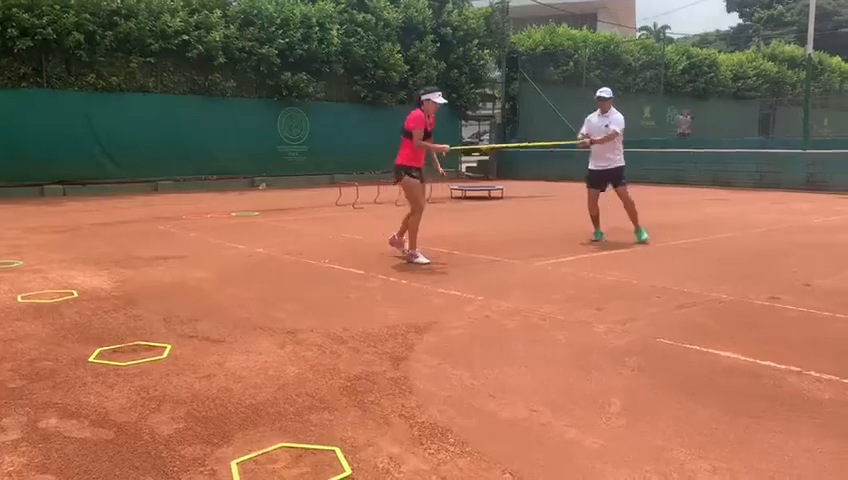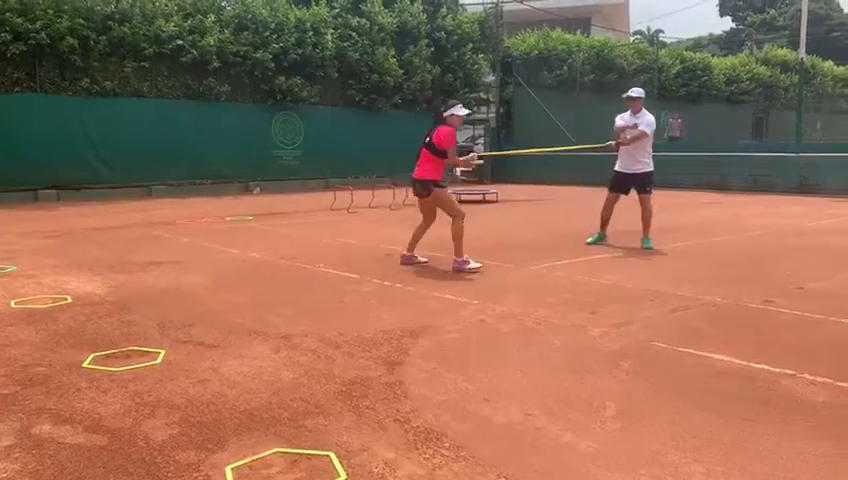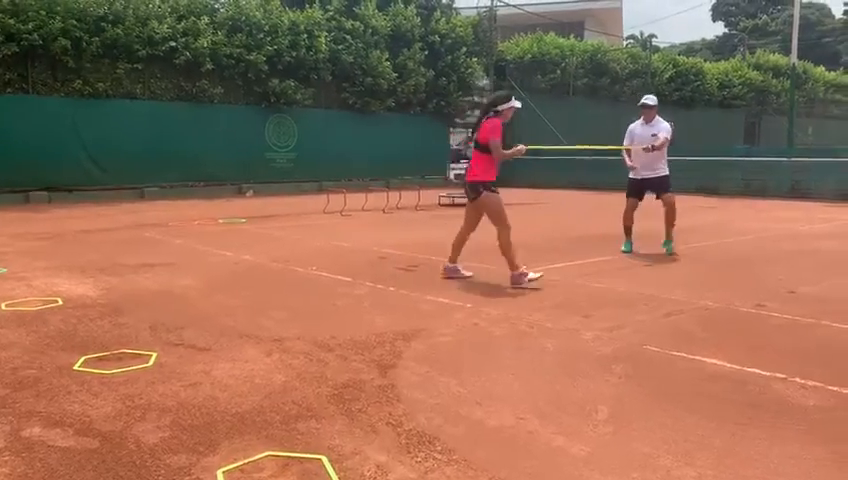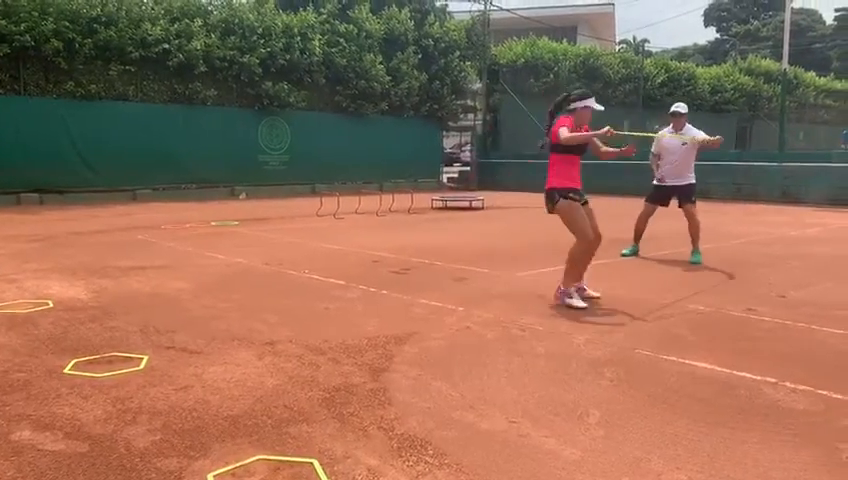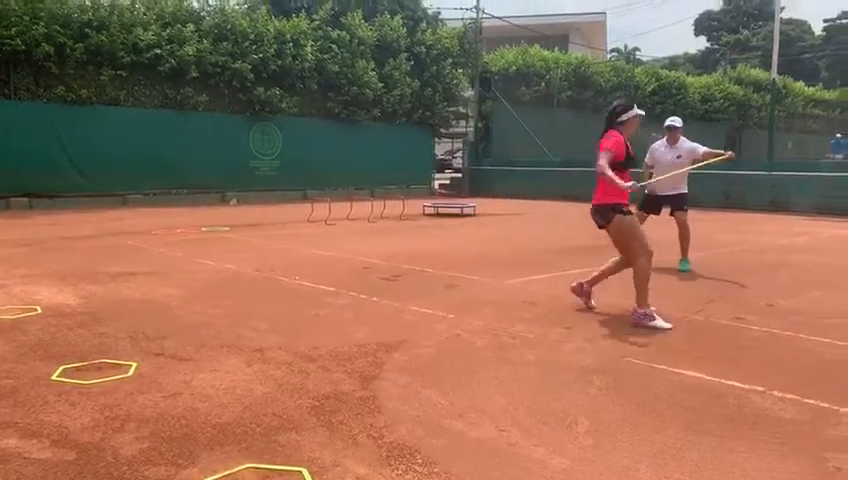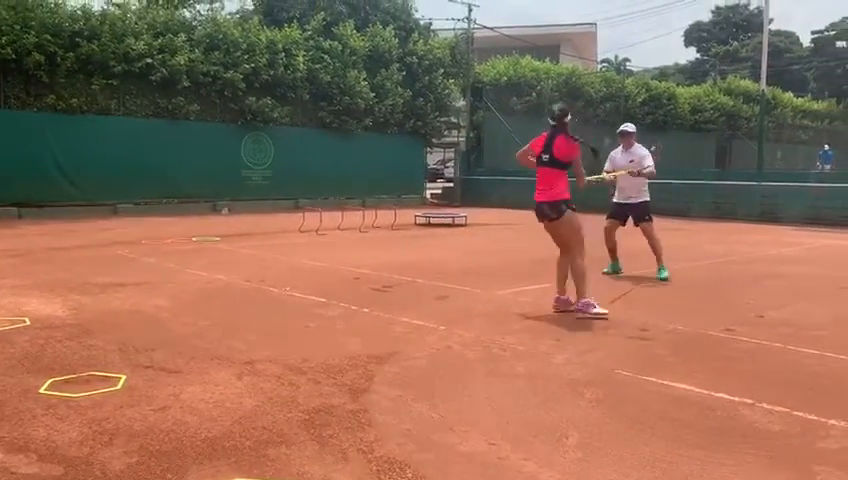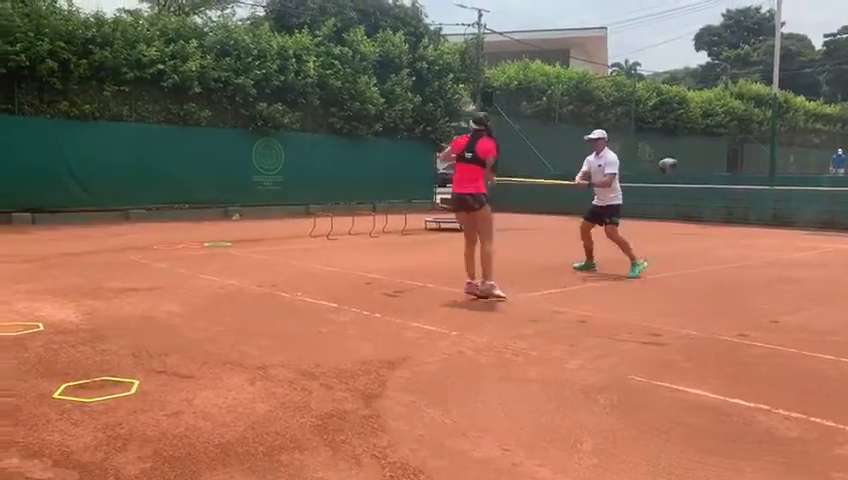
dt=0.5s
person 1, frame 1
left shoulder: (429, 118)
right shoulder: (417, 116)
left elbow: (427, 144)
right elbow: (417, 144)
left wrist: (437, 165)
right wrist: (440, 148)
left hip: (415, 168)
right hip: (406, 168)
left knee: (417, 208)
right knee: (419, 207)
left ankle: (398, 238)
right ankle: (412, 252)
person 1, frame 2
left shoulder: (440, 130)
right shoulder: (449, 132)
right elbow: (452, 160)
left wrist: (463, 161)
right wrist: (468, 159)
left hip: (421, 180)
right hip: (428, 182)
left knee: (428, 219)
right knee: (459, 215)
left ankle: (408, 254)
right ankle: (460, 260)
person 1, frame 3
left shoulder: (489, 122)
right shoulder: (494, 125)
right elbow: (497, 157)
left wrist: (514, 153)
right wrist: (516, 151)
left hip: (477, 182)
right hip: (481, 184)
left knee: (469, 226)
right knee: (504, 227)
left ankle: (451, 266)
right ankle: (518, 274)
person 1, frame 4
left shoulder: (583, 130)
right shoulder: (563, 121)
left elbow: (602, 152)
right elbow: (564, 139)
left wrist: (622, 151)
right wrist: (597, 133)
left hip: (573, 191)
right hip: (559, 191)
left knee: (595, 238)
right knee: (586, 237)
left ankle: (576, 285)
right ankle: (566, 289)
person 1, frame 5
left shoulder: (618, 138)
right shoulder: (615, 138)
right elbow: (601, 166)
right wrist: (620, 184)
left hip: (607, 206)
right hip: (611, 207)
left knee: (629, 259)
right knee: (644, 252)
left ankle: (585, 286)
right ankle: (642, 311)
person 1, frame 6
left shoulder: (540, 140)
right shoulder: (570, 142)
left elbow: (520, 157)
right elbow: (579, 175)
right wrist: (584, 180)
left hip: (541, 203)
right hip: (558, 203)
left knee: (566, 250)
right knee: (577, 251)
left ankle: (561, 298)
right ankle: (584, 301)
person 1, frame 7
left shoulder: (460, 140)
right shoulder: (489, 145)
left elbow: (443, 157)
right elbow: (488, 174)
right wrist: (491, 177)
left hip: (457, 195)
right hip: (476, 195)
left knee: (470, 240)
right knee: (486, 240)
left ankle: (471, 282)
right ankle: (488, 284)
person 2, frame 1
left shoulder: (617, 118)
right shoulder: (591, 118)
left elbow: (608, 137)
right elbow: (582, 136)
left wrist: (591, 141)
right wrist: (583, 137)
left hip: (615, 164)
right hip: (595, 165)
left knee: (624, 195)
right knee: (592, 198)
left ankle: (638, 229)
right ankle: (597, 231)
person 2, frame 2
left shoulder: (649, 119)
right shoulder: (621, 118)
left elbow: (636, 137)
right elbow: (617, 130)
left wrist: (618, 143)
right wrist: (627, 127)
left hip: (643, 168)
right hip: (622, 168)
left knee: (645, 201)
right knee: (610, 200)
left ankle: (646, 237)
right ankle: (601, 233)
person 2, frame 3
left shoulder: (663, 126)
right shoulder: (633, 127)
left elbow: (662, 142)
right elbow: (626, 149)
left wrist: (652, 147)
right wrist: (628, 161)
left hip: (659, 173)
right hip: (637, 175)
left knee: (670, 203)
right knee: (629, 207)
left ankle: (669, 240)
right ankle: (628, 240)
person 2, frame 4
left shoulder: (693, 133)
right shoulder: (662, 135)
left elbow: (707, 140)
right elbow: (654, 156)
left wrist: (715, 141)
right wrist: (656, 171)
left hip: (685, 181)
right hip: (663, 181)
left knee: (691, 214)
right knee: (646, 212)
left ankle: (696, 250)
right ankle: (635, 246)
person 2, frame 5
left shoulder: (689, 147)
right shoulder: (655, 147)
left elbow: (707, 153)
right elbow: (647, 167)
left wrist: (725, 153)
right wrist: (648, 183)
left hip: (678, 191)
right hip: (655, 191)
left knee: (682, 221)
right knee: (636, 220)
left ankle: (684, 259)
person 2, frame 6
left shoulder: (643, 153)
right shoulder: (614, 154)
left elbow: (652, 172)
right elbow: (606, 173)
left wrist: (641, 173)
left hip: (640, 199)
right hip: (620, 199)
left knee: (649, 231)
right knee: (608, 229)
left ankle: (661, 267)
right ankle: (614, 264)
person 2, frame 7
left shoulder: (611, 158)
right shoulder: (590, 159)
left elbow: (608, 181)
right elbow: (583, 173)
left wrist: (589, 183)
right wrist: (578, 179)
left hip: (612, 201)
right hip: (599, 201)
left knee: (611, 233)
right knee: (584, 228)
left ankle: (636, 264)
right ankle: (589, 262)
